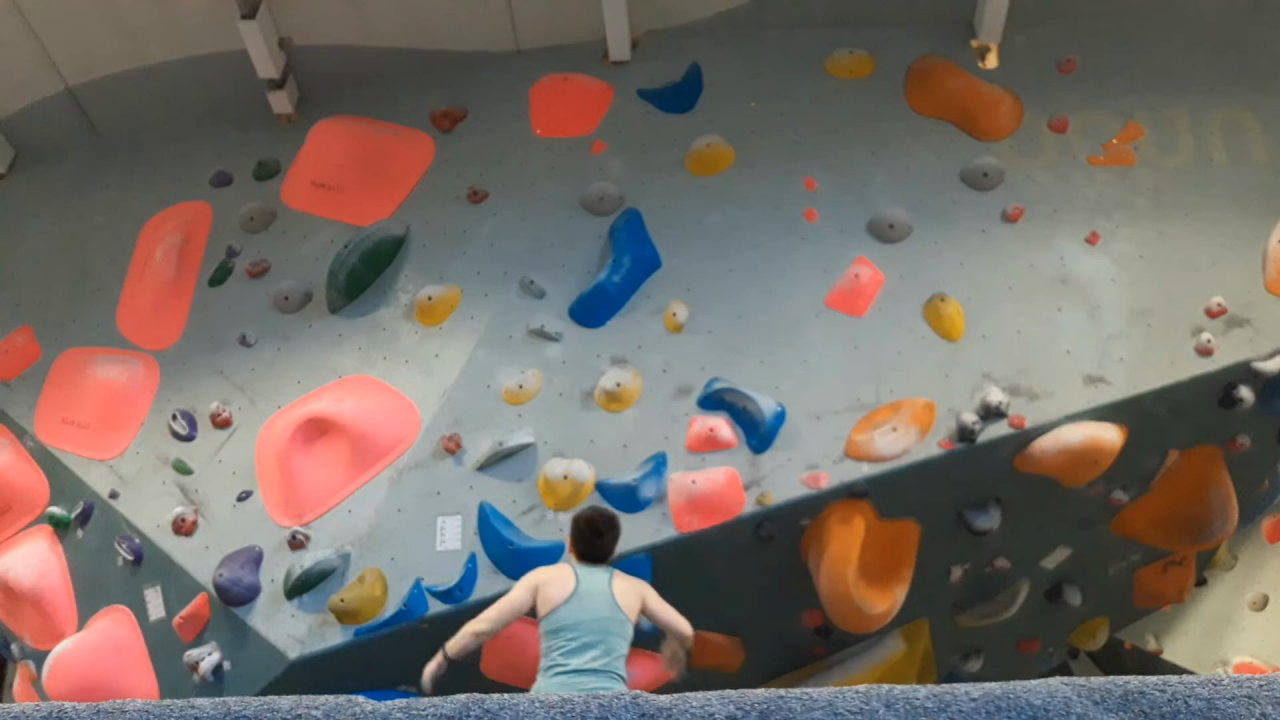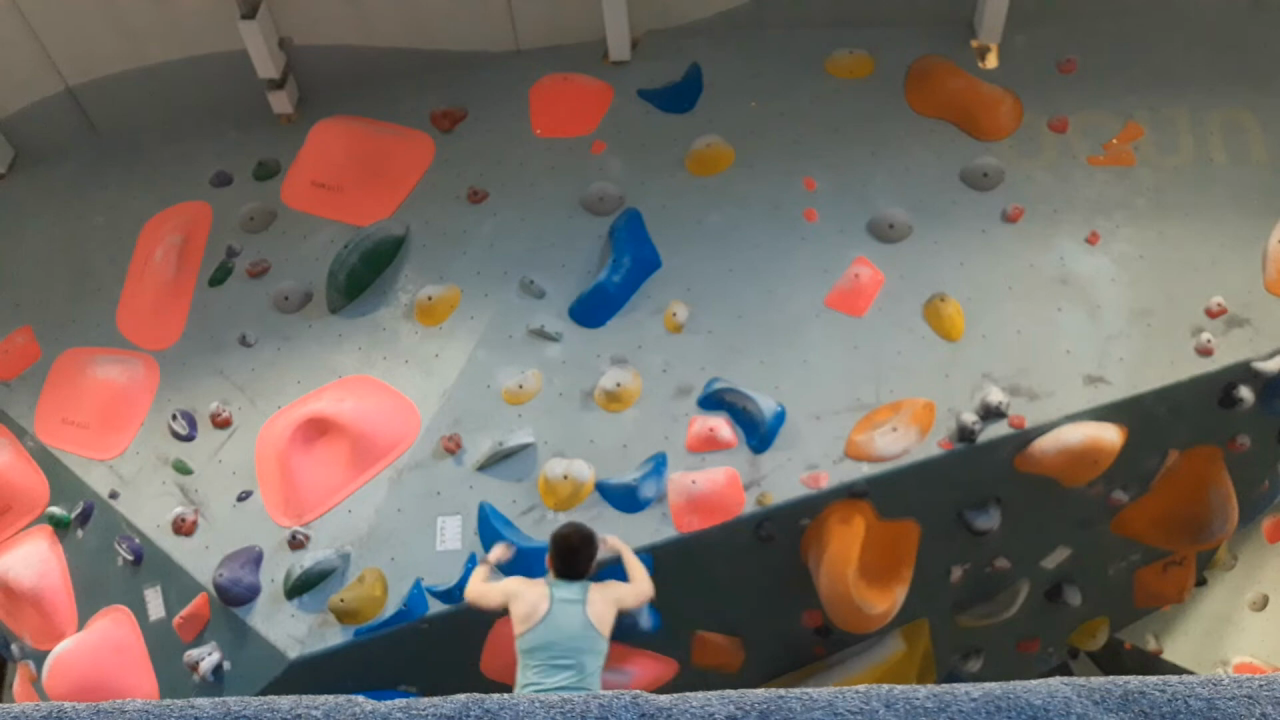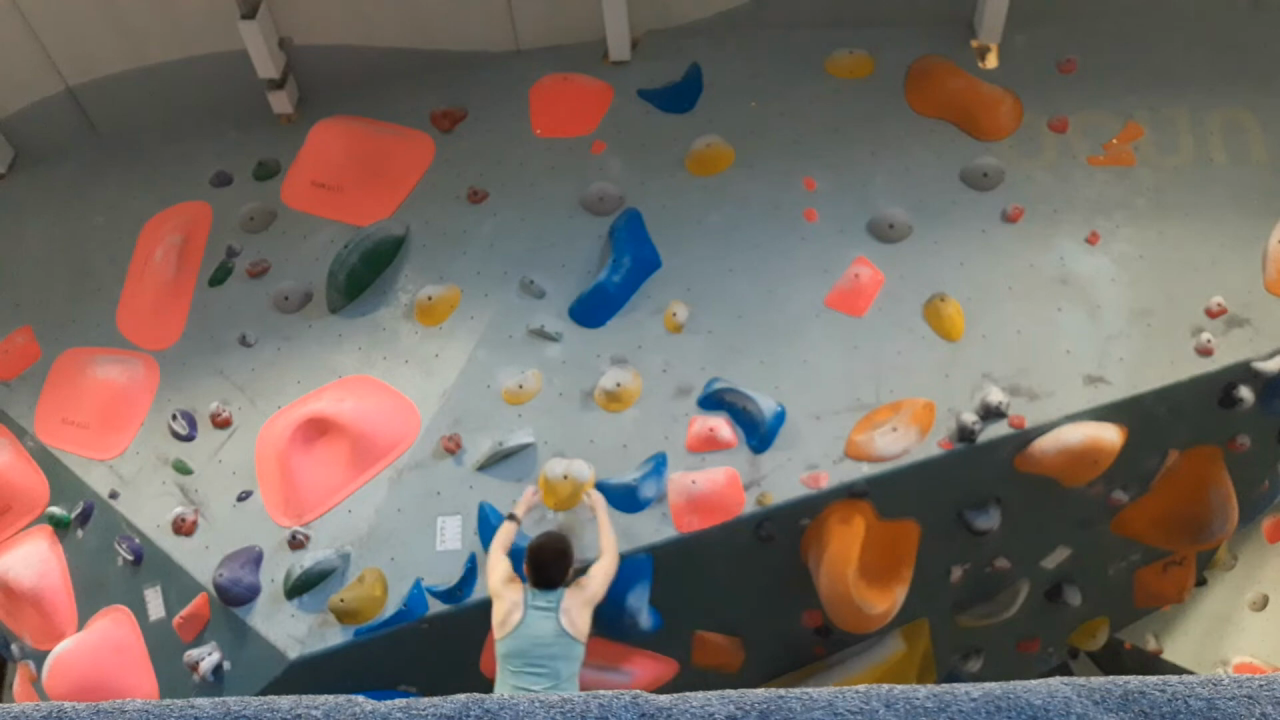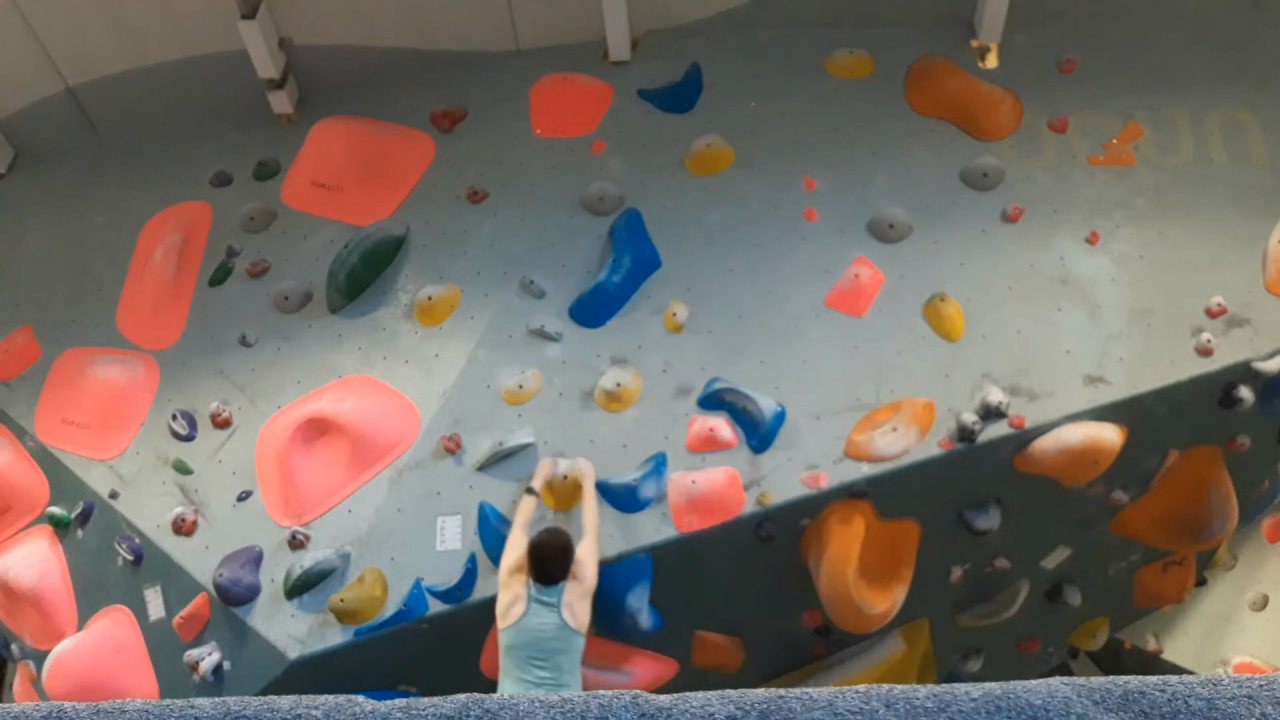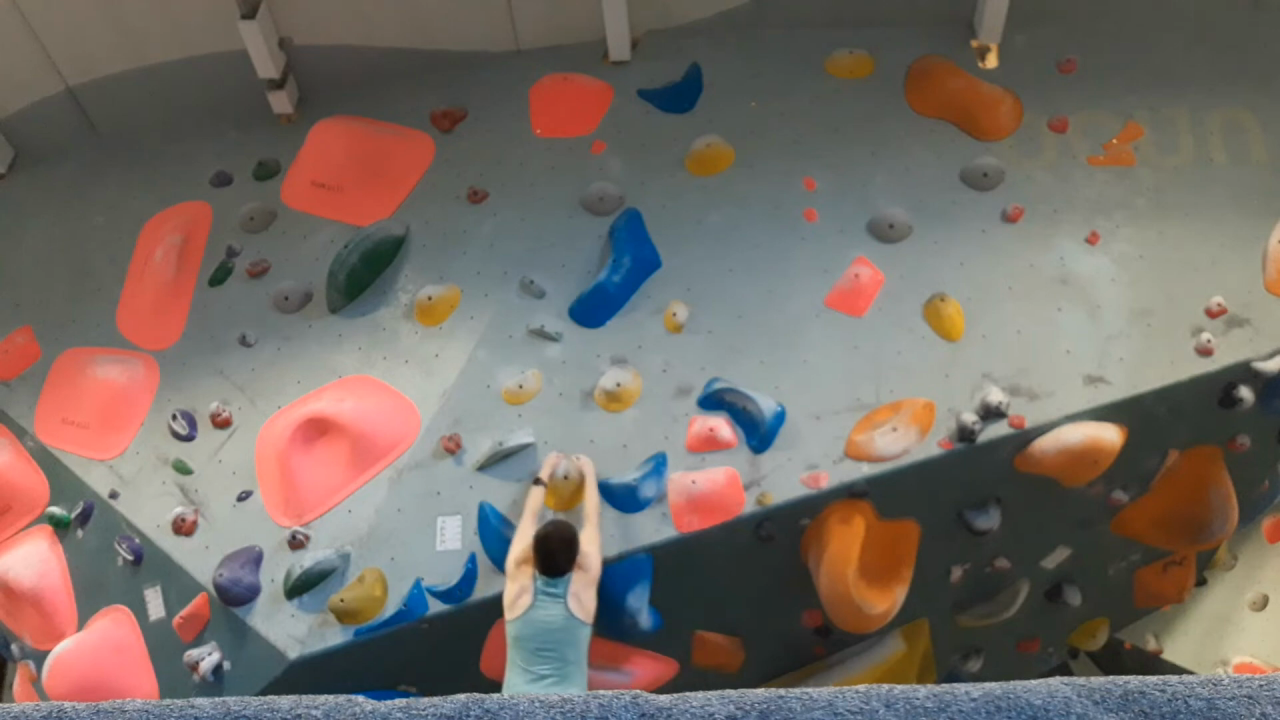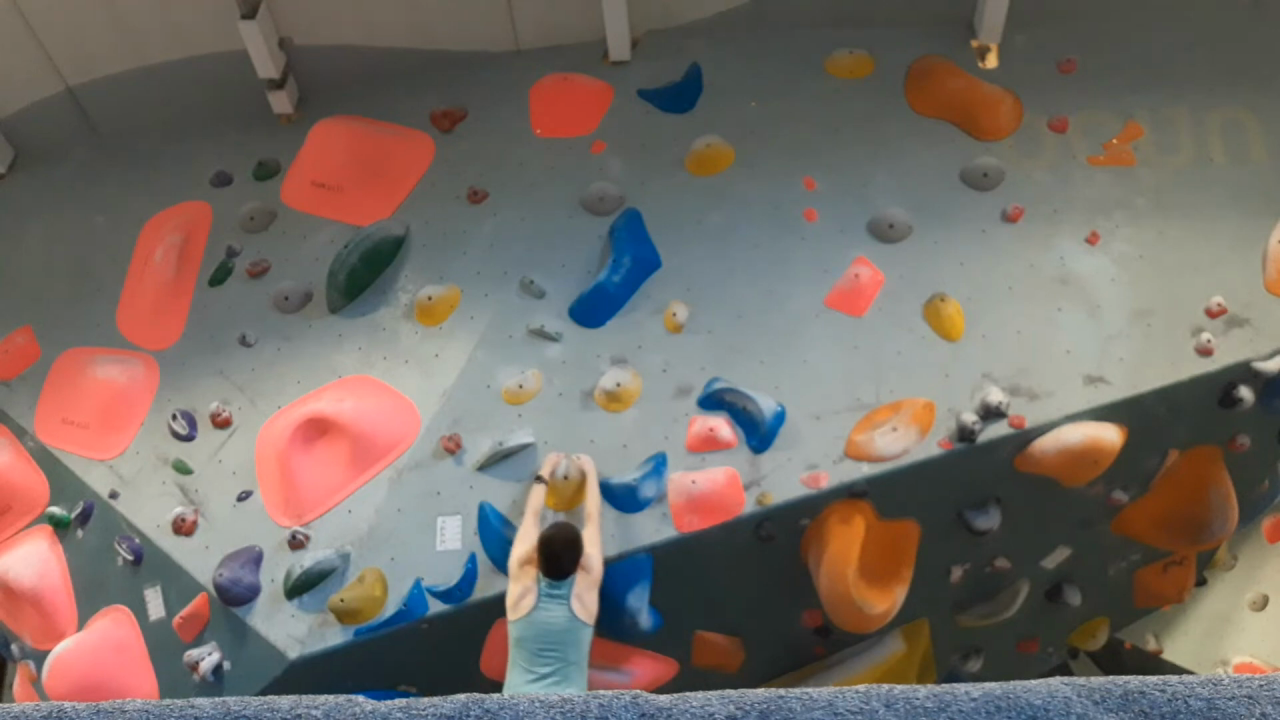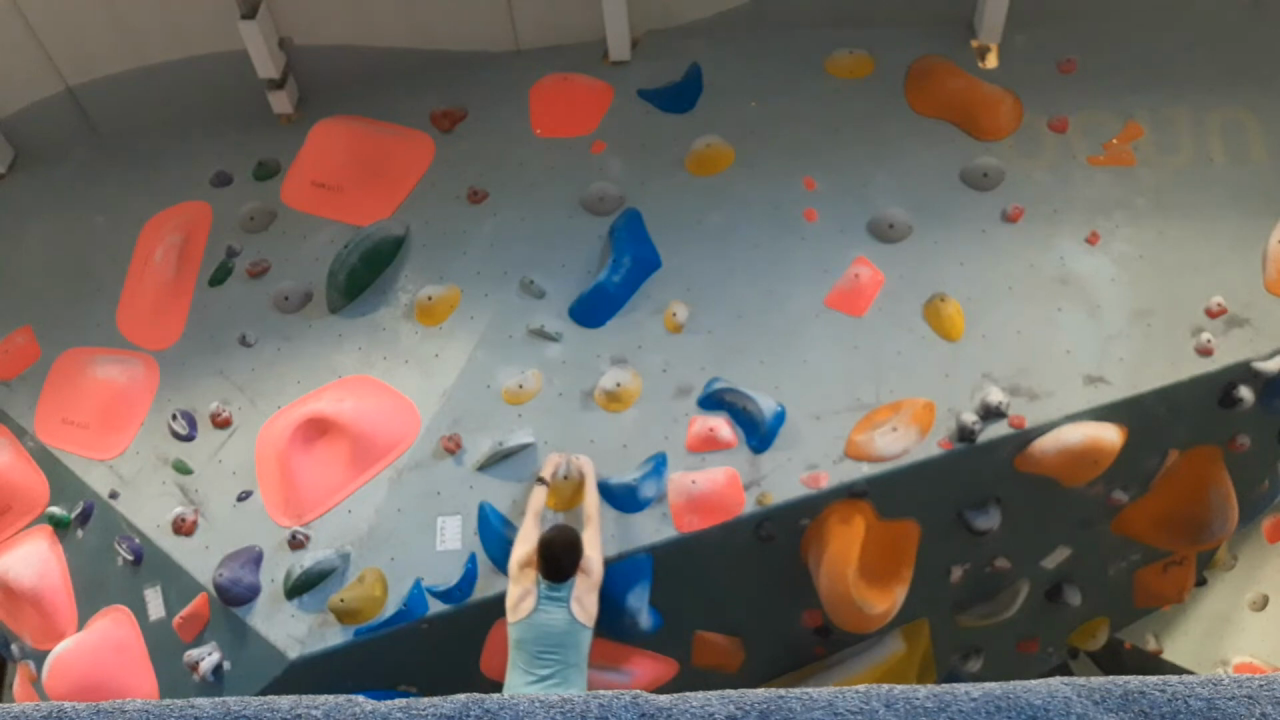
dt=0.3s
person 1, frame 1
left shoulder: (545, 579)
right shoulder: (632, 588)
left elbow: (482, 627)
right elbow: (685, 632)
left wrist: (441, 659)
right wrist: (674, 649)
person 1, frame 2
left shoulder: (522, 593)
right shoulder: (607, 597)
left elbow: (472, 592)
right elbow: (645, 587)
left wrist: (489, 561)
right wrist: (622, 549)
person 1, frame 3
left shoulder: (507, 597)
right shoulder: (580, 601)
left elbow: (497, 551)
right elbow: (609, 557)
left wrist: (520, 510)
right wrist: (600, 508)
person 1, frame 4
left shoulder: (512, 589)
right shoulder: (578, 593)
left elbow: (519, 527)
right elbow: (590, 533)
left wrist: (537, 482)
right wrist: (588, 482)
person 1, frame 5
left shoulder: (518, 580)
right shoulder: (584, 584)
left elbow: (529, 518)
right elbow: (591, 521)
left wrist: (544, 474)
right wrist: (589, 473)
person 1, frame 6
left shoulder: (522, 581)
right shoulder: (586, 586)
left elbow: (531, 517)
right elbow: (592, 520)
left wrist: (544, 473)
right wrist: (590, 472)
person 1, frame 7
left shoulder: (522, 584)
right shoulder: (586, 589)
left elbow: (532, 518)
right elbow: (591, 522)
left wrist: (546, 474)
right wrist: (588, 474)
